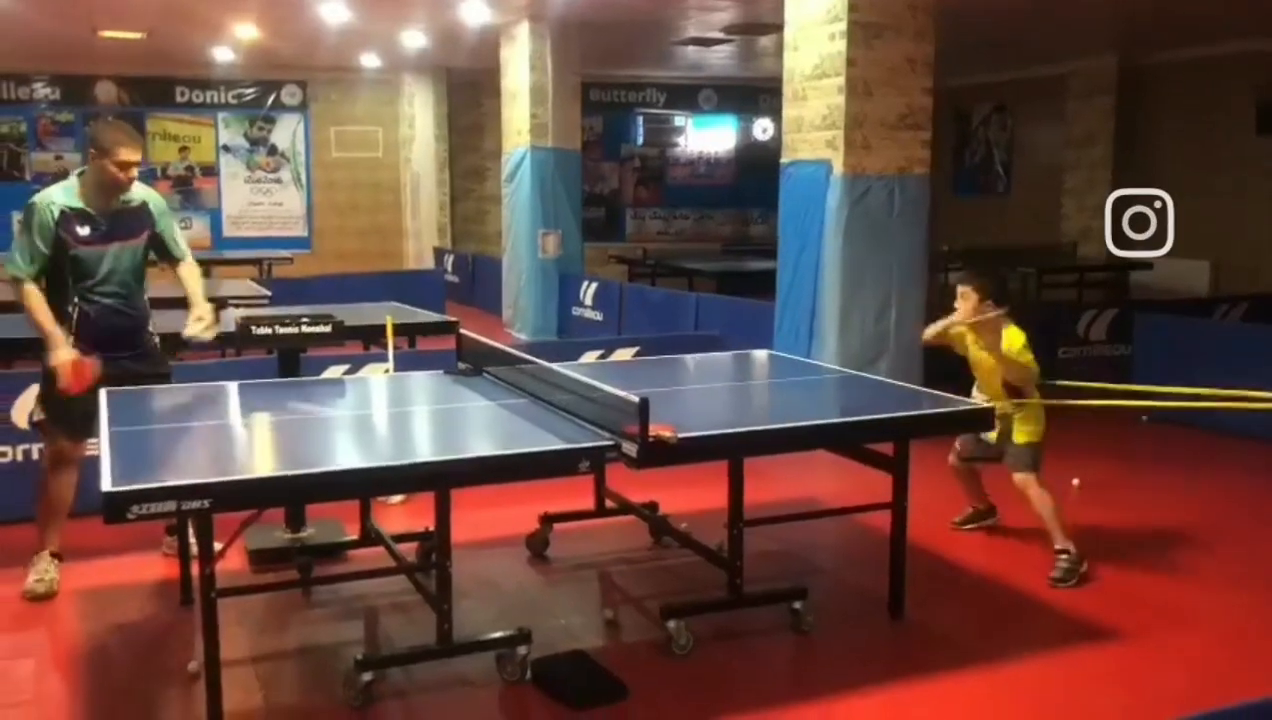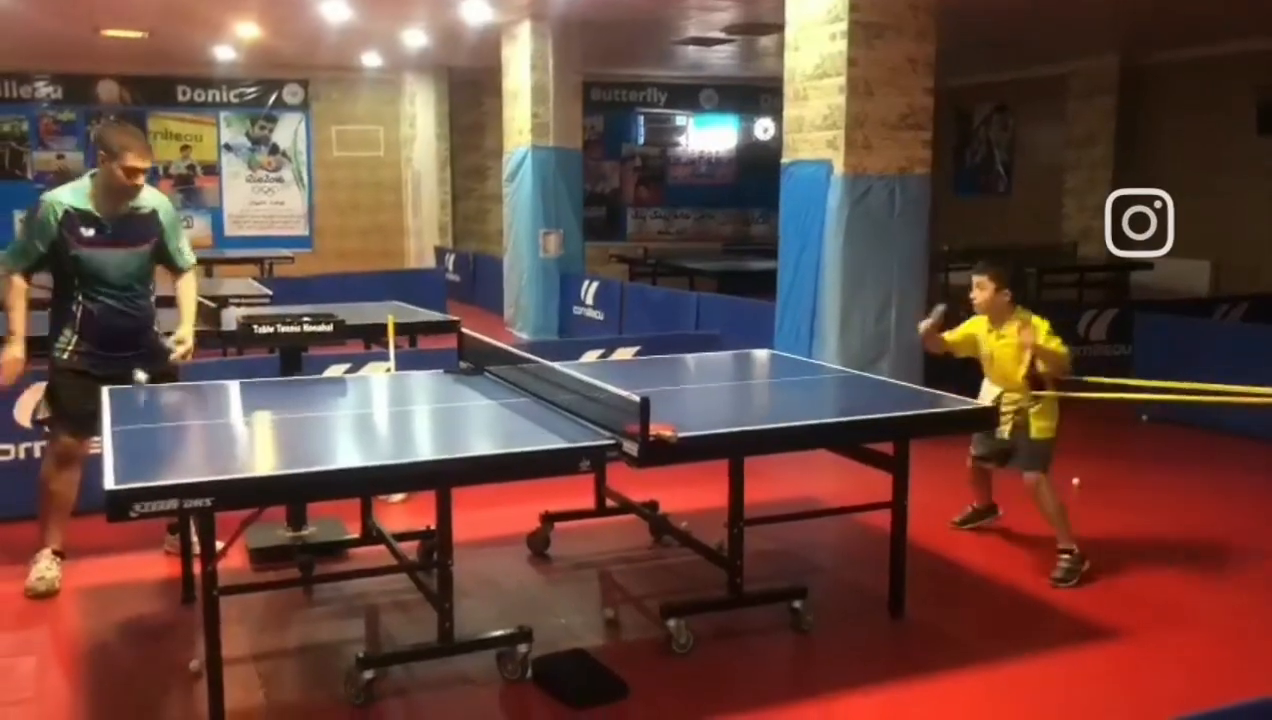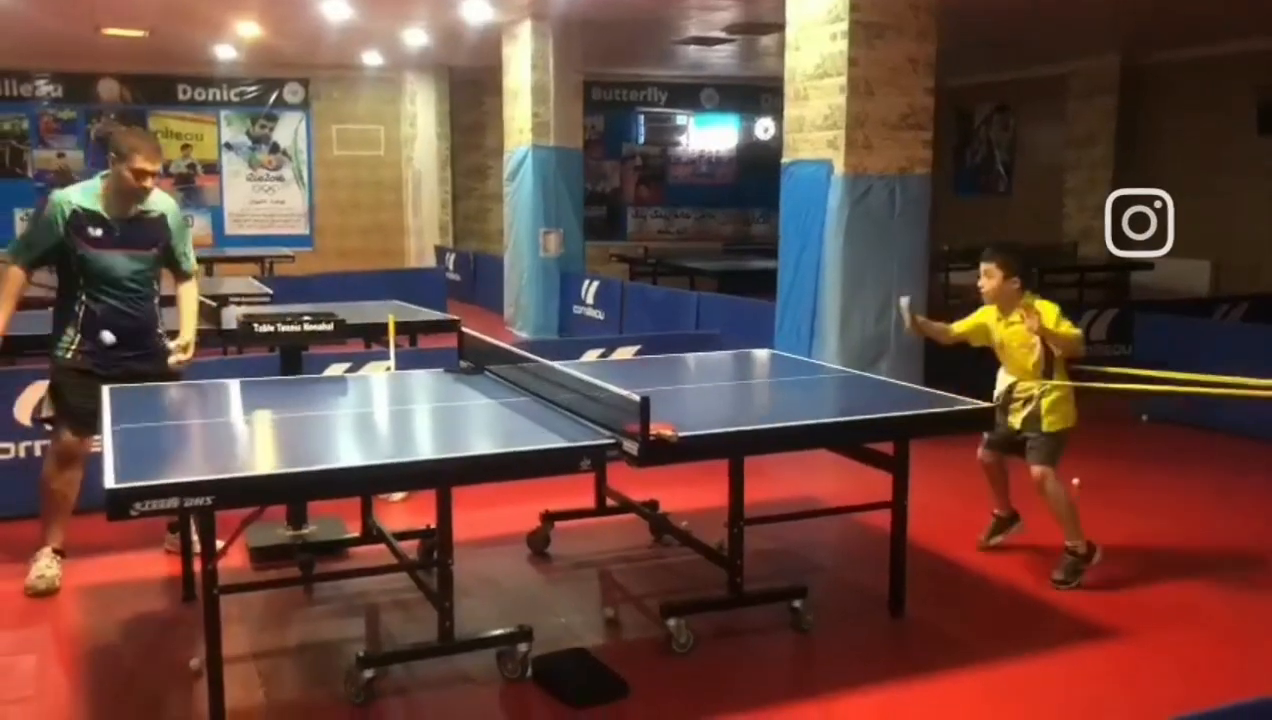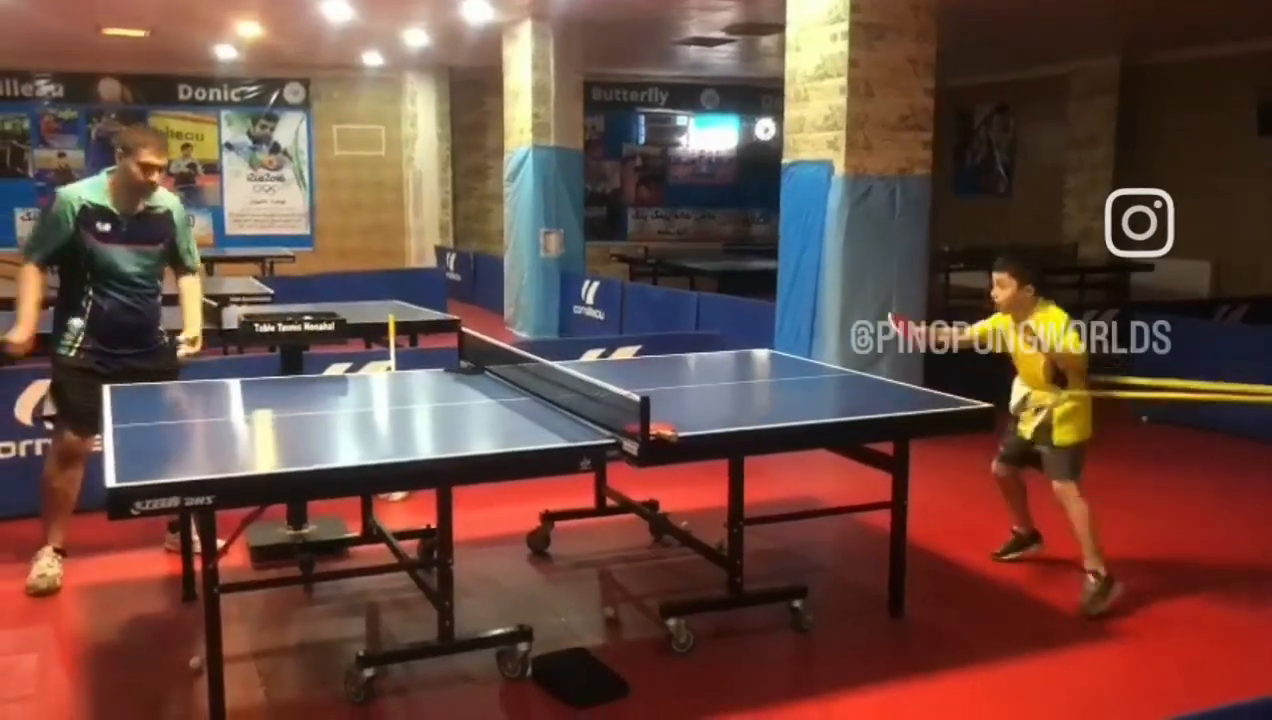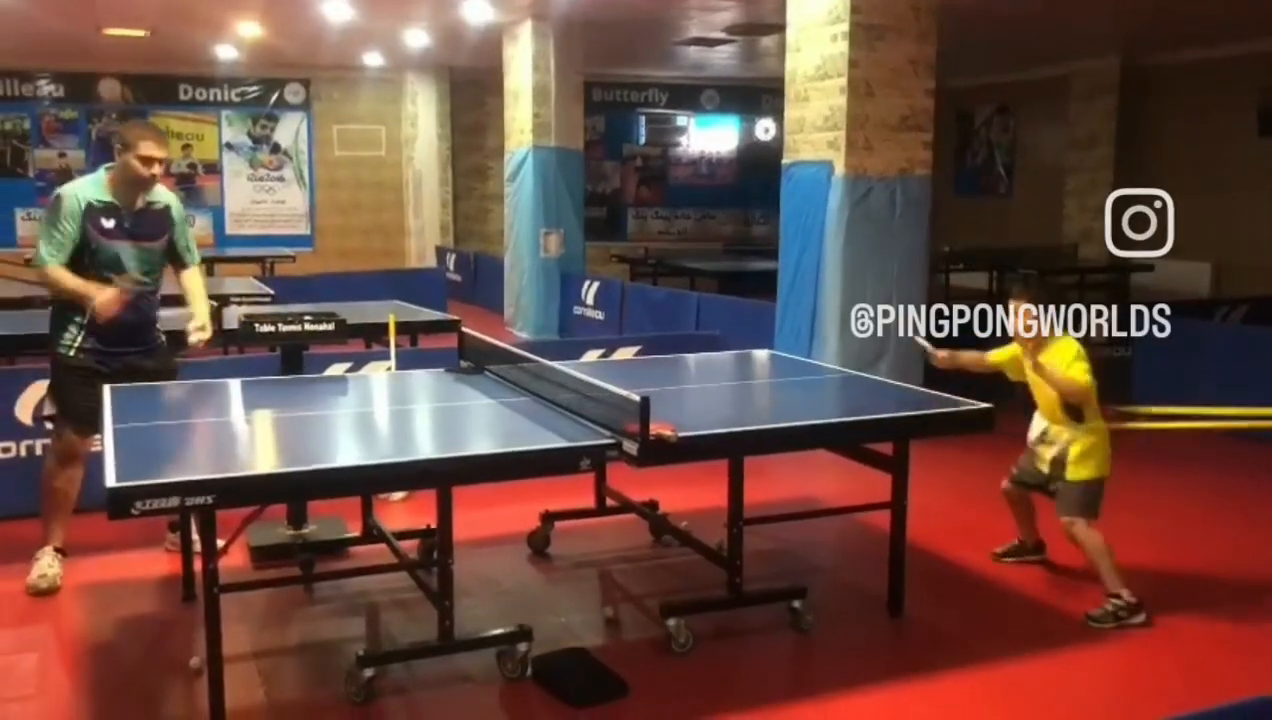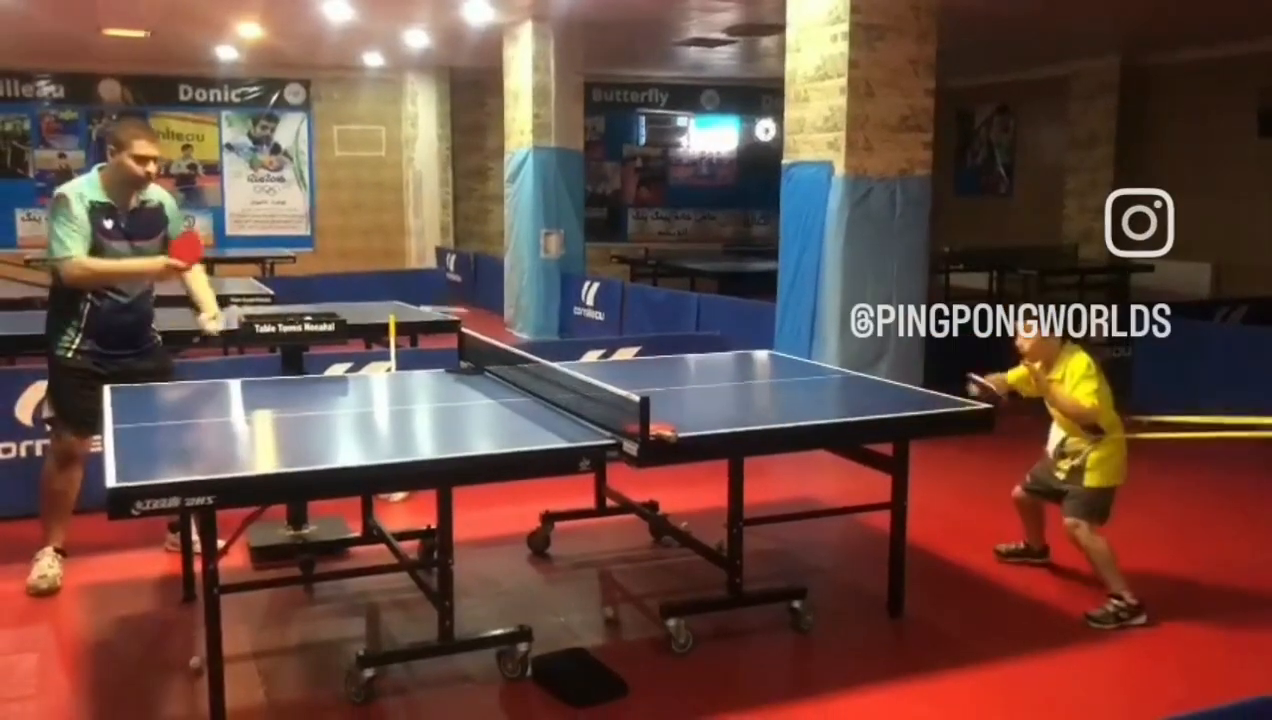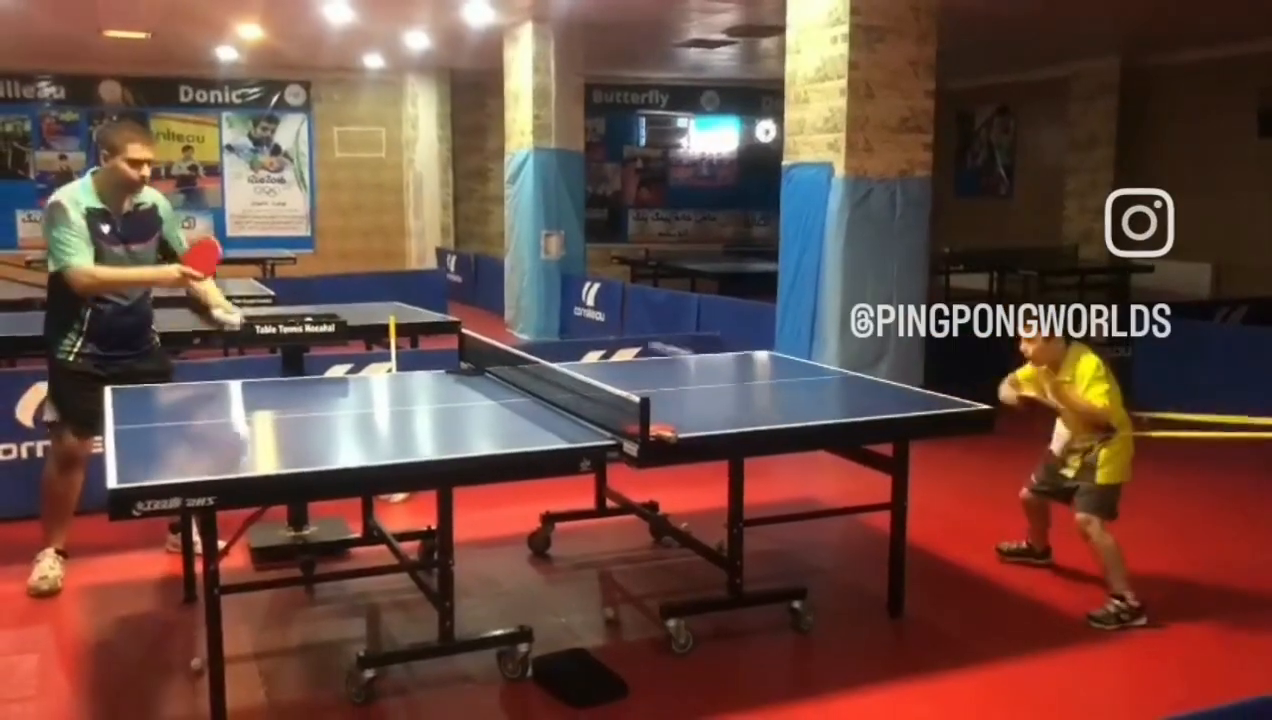
dt=0.1s
person 1, frame 1
left shoulder: (149, 202)
right shoulder: (49, 208)
left elbow: (180, 259)
right elbow: (26, 282)
left wrist: (200, 303)
right wrist: (57, 341)
left hip: (137, 348)
right hip: (77, 351)
right knee: (63, 450)
left ankle: (176, 532)
right ankle: (47, 553)
person 1, frame 2
left shoulder: (158, 208)
right shoulder: (56, 207)
left elbow: (182, 269)
left wrist: (186, 326)
left hip: (143, 348)
right hip: (81, 351)
right knee: (66, 448)
left ankle: (179, 530)
right ankle: (49, 551)
person 1, frame 3
left shoulder: (166, 212)
right shoulder: (66, 205)
left elbow: (185, 274)
left wrist: (187, 330)
left hip: (146, 348)
right hip: (83, 350)
right knee: (68, 445)
left ankle: (179, 528)
right ankle: (51, 549)
person 1, frame 4
left shoulder: (170, 209)
right shoulder: (73, 201)
left elbow: (187, 270)
left wrist: (192, 323)
left hip: (147, 346)
right hip: (84, 348)
right knee: (70, 445)
left ankle: (179, 527)
right ankle: (52, 548)
person 1, frame 5
left shoulder: (168, 205)
right shoulder: (74, 198)
left elbow: (187, 264)
right elbow: (50, 269)
left wrist: (198, 312)
right wrist: (93, 294)
left hip: (144, 343)
right hip: (84, 346)
right knee: (69, 444)
left ankle: (179, 527)
right ankle: (51, 548)
person 1, frame 6
left shoulder: (161, 203)
right shoulder: (73, 198)
left elbow: (187, 261)
right elbow: (70, 269)
left wrist: (207, 304)
right wrist: (144, 267)
left hip: (141, 345)
right hip: (82, 347)
right knee: (69, 446)
left ankle: (180, 527)
right ankle: (51, 548)
person 1, frame 7
left shoulder: (154, 204)
right shoulder: (67, 205)
left elbow: (184, 257)
right elbow: (78, 277)
left wrist: (213, 298)
right wrist: (158, 275)
left hip: (139, 346)
right hip: (81, 351)
right knee: (69, 447)
left ankle: (181, 528)
right ankle: (52, 550)
person 2, frame 1
left shoulder: (1012, 337)
right shoulder: (965, 330)
left elbow: (1027, 381)
right elbow: (930, 338)
left wrist: (996, 352)
right wrist: (953, 322)
left hip: (1020, 416)
left knee: (1025, 481)
right knee: (960, 461)
left ankle: (1068, 552)
right ankle: (983, 509)
person 2, frame 2
left shoulder: (1034, 325)
right shoulder: (976, 327)
left elbow: (1063, 368)
right elbow: (938, 346)
left wrist: (1037, 348)
right wrist: (927, 332)
left hip: (1032, 410)
right hip: (996, 404)
left knee: (1034, 479)
right knee: (976, 463)
left ankle: (1070, 552)
right ankle: (984, 508)
person 2, frame 3
left shoulder: (1045, 310)
right shoulder: (989, 315)
left elbow: (1077, 349)
right elbow: (948, 335)
left wrist: (1044, 332)
right wrist: (922, 326)
left hip: (1047, 402)
right hip: (1013, 395)
left knee: (1042, 473)
right knee: (988, 456)
left ankle: (1080, 548)
right ankle: (1005, 516)
person 2, frame 4
left shoulder: (1054, 320)
right shoulder: (1002, 322)
left elbow: (1078, 364)
right elbow: (964, 336)
left wrist: (1042, 344)
right wrist: (927, 333)
left hip: (1062, 412)
right hip: (1029, 407)
left knee: (1064, 490)
right knee: (1003, 470)
left ankle: (1099, 575)
right ankle: (1026, 535)
person 2, frame 5
left shoulder: (1068, 351)
right shoulder: (1021, 351)
left elbow: (1081, 394)
right elbow: (980, 360)
left wrist: (1041, 368)
right wrist: (946, 356)
left hip: (1080, 444)
right hip: (1047, 436)
left knee: (1073, 521)
right knee: (1011, 488)
left ankle: (1124, 600)
right ankle: (1032, 544)
person 2, frame 6
left shoulder: (1080, 365)
right shoulder: (1036, 366)
left elbow: (1088, 415)
right elbow: (1006, 380)
left wrist: (1047, 393)
right wrist: (987, 384)
left hip: (1098, 452)
right hip: (1067, 446)
left knee: (1076, 525)
right knee: (1024, 495)
left ankle: (1125, 601)
right ankle: (1035, 548)
person 2, frame 7
left shoulder: (1088, 366)
right shoulder: (1039, 368)
left elbow: (1104, 417)
right elbow: (1011, 381)
left wrist: (1061, 400)
right wrist: (1008, 389)
left hip: (1107, 450)
right hip: (1070, 444)
left knee: (1087, 522)
right knee: (1032, 497)
left ankle: (1125, 601)
right ankle: (1037, 548)
